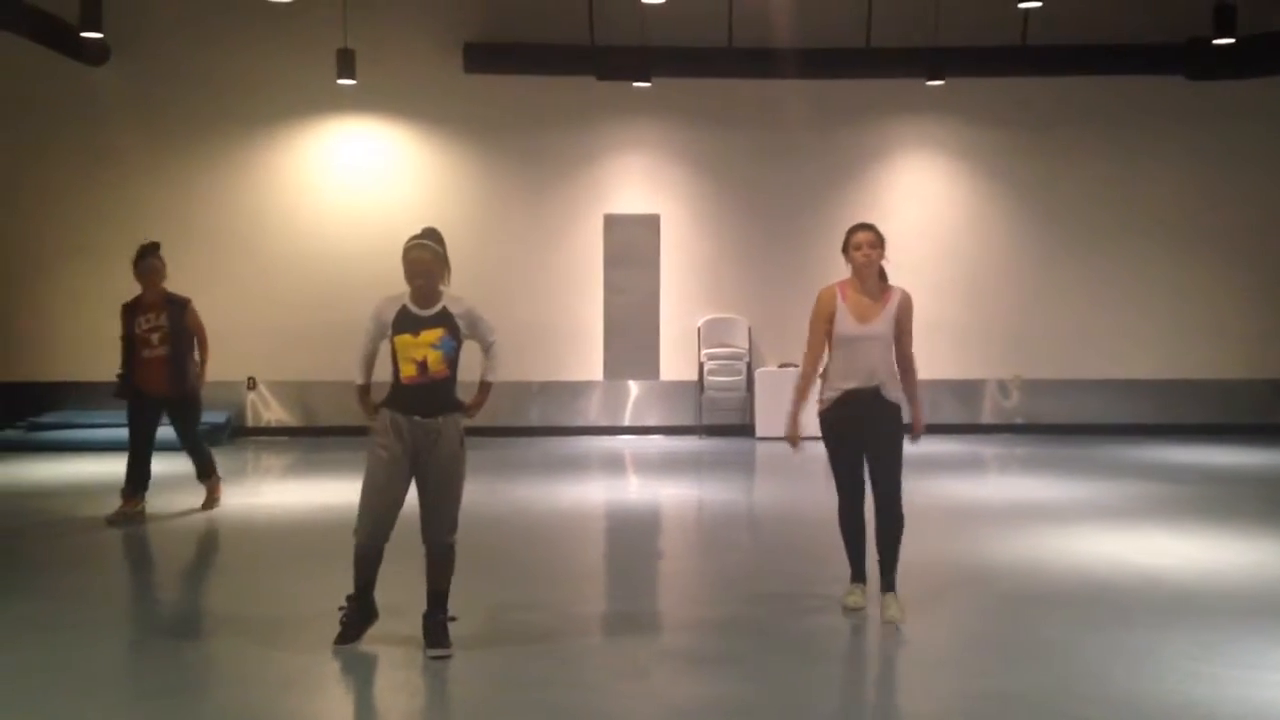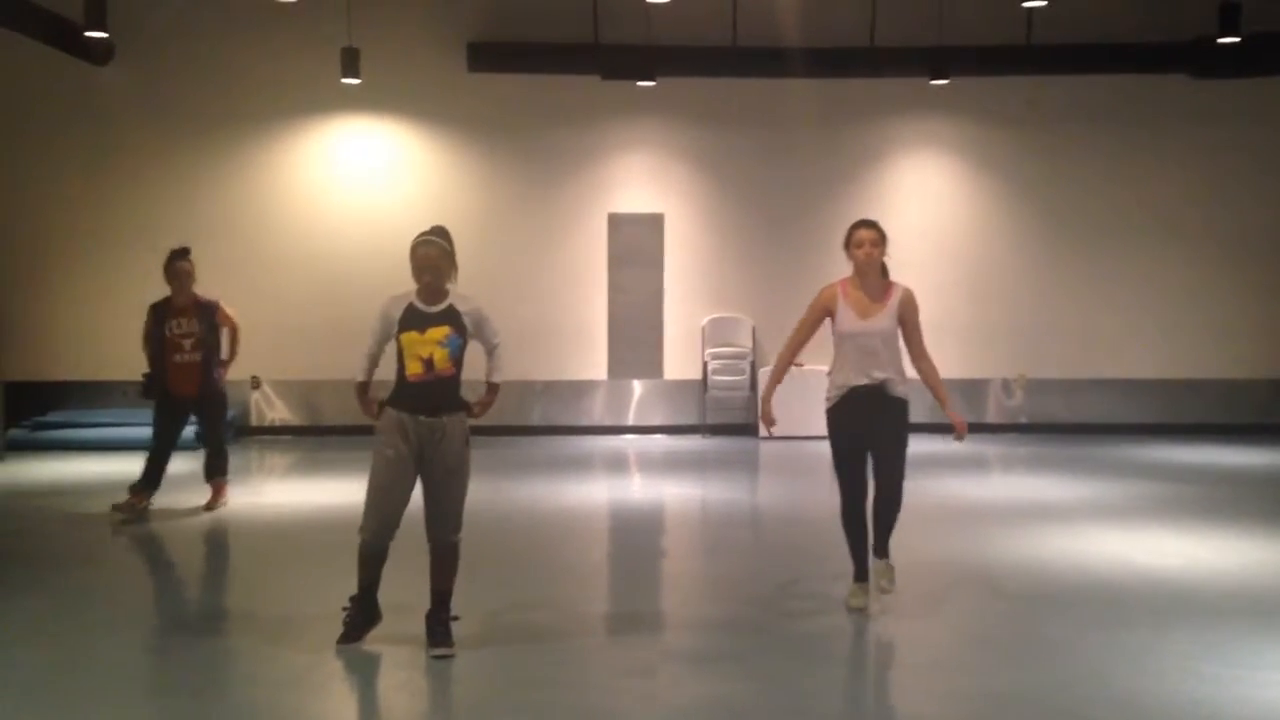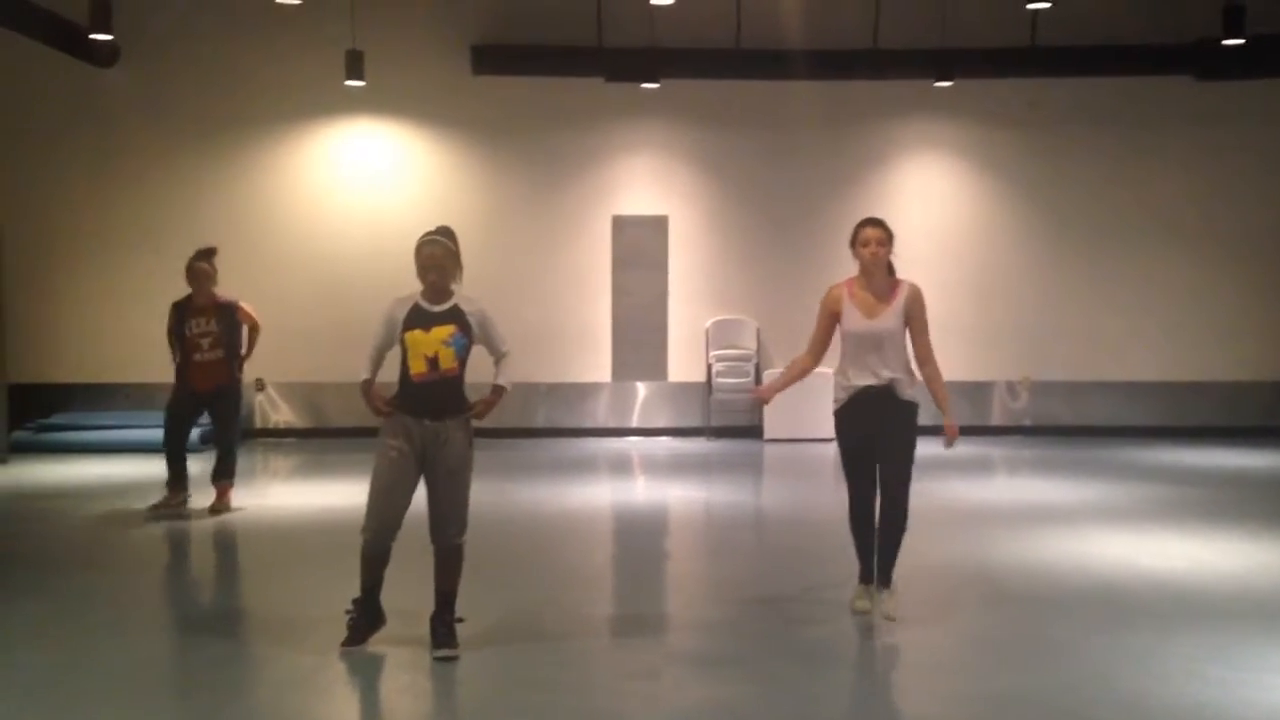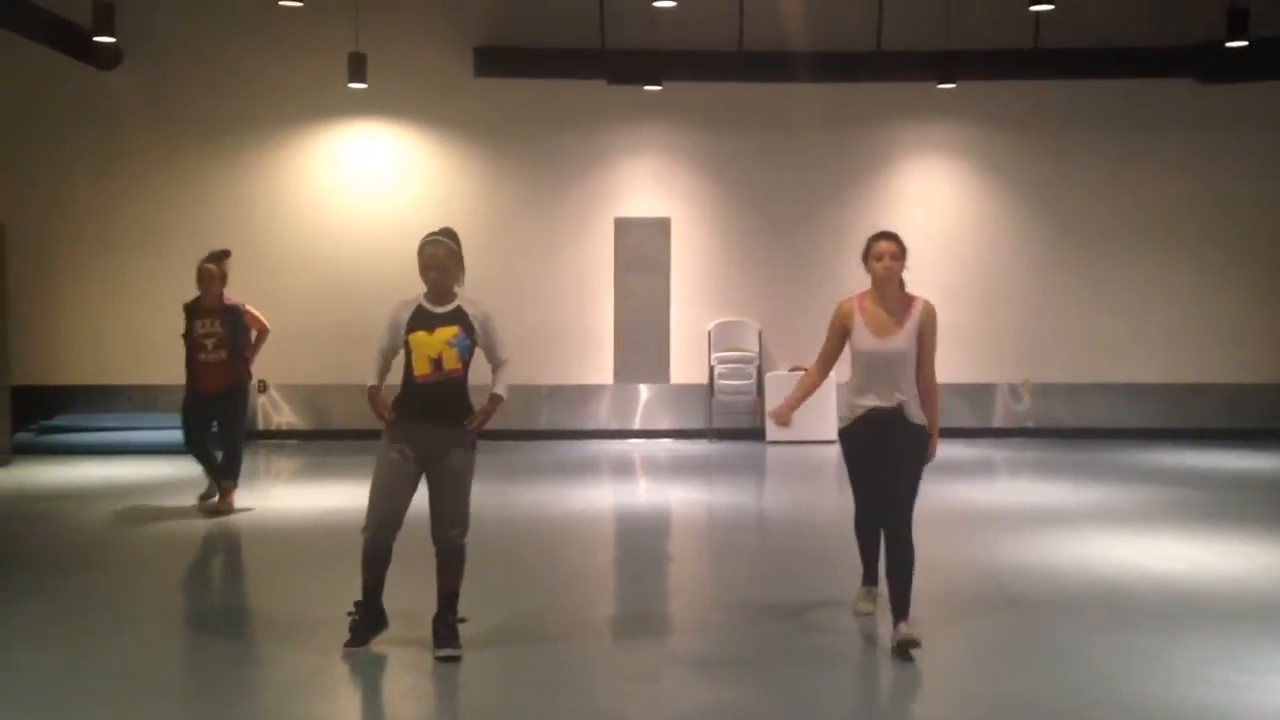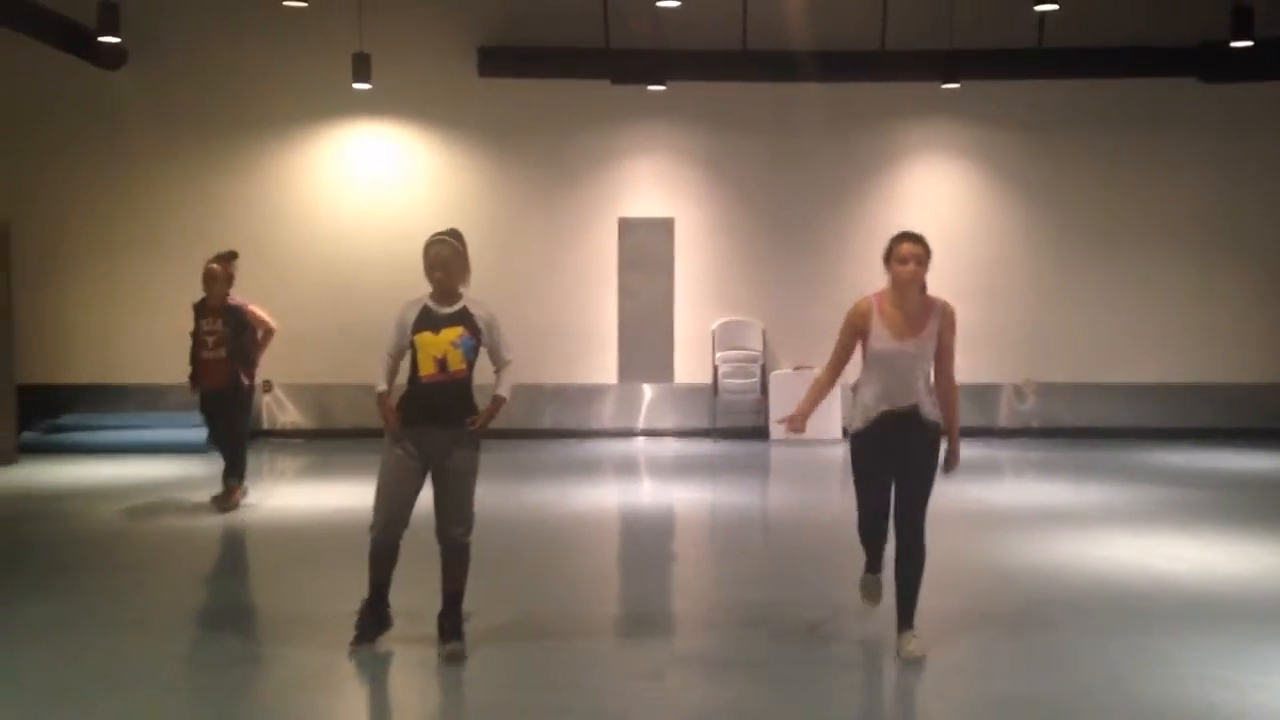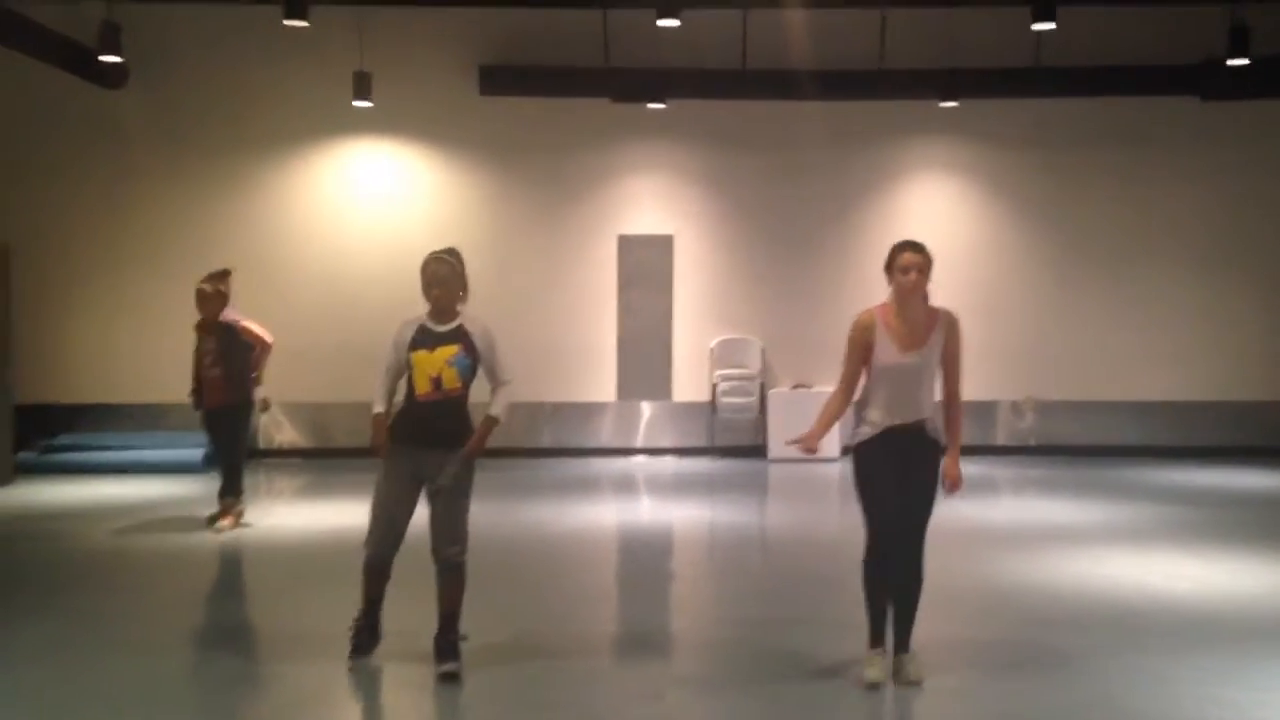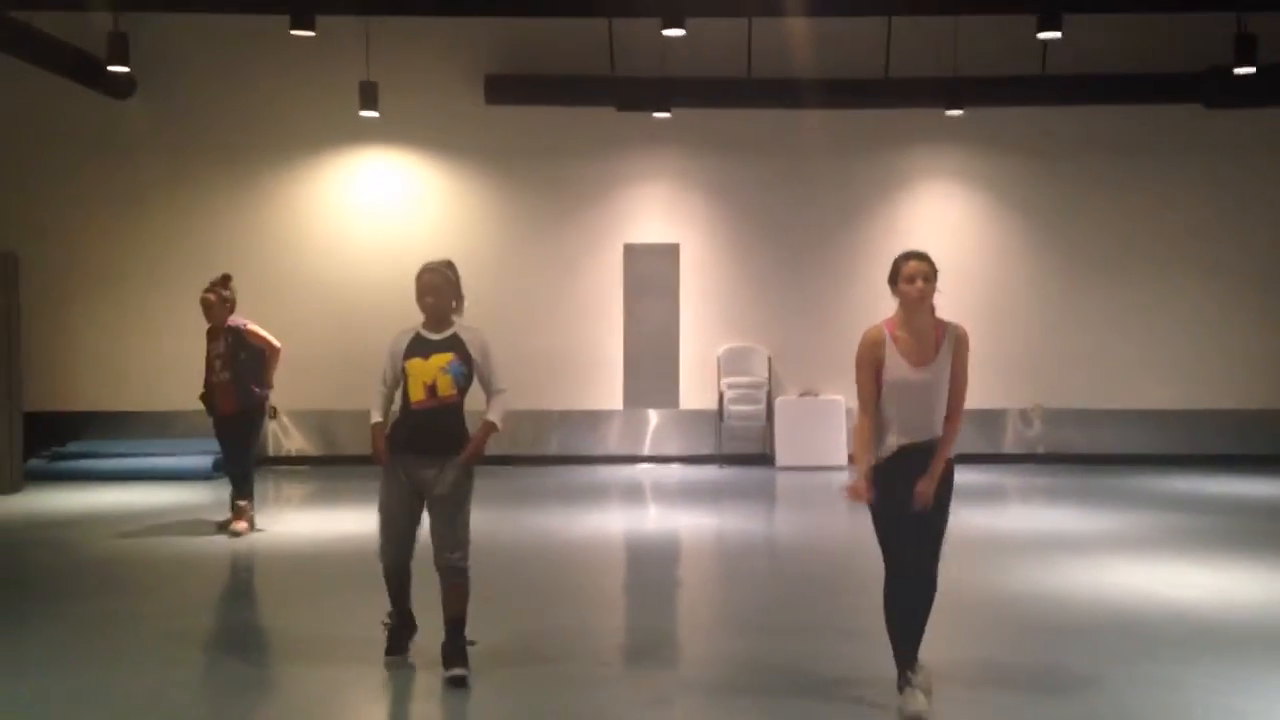
dt=0.2s
person 1, frame 1
left shoulder: (462, 312)
right shoulder: (387, 310)
left elbow: (490, 344)
right elbow: (368, 350)
left wrist: (482, 394)
right wrist: (364, 395)
left hip: (443, 429)
right hip: (394, 425)
left knee: (440, 531)
right knee: (371, 523)
left ankle: (436, 620)
right ankle: (360, 607)
person 1, frame 2
left shoulder: (468, 311)
right shoulder: (394, 309)
left elbow: (493, 348)
right elbow: (373, 351)
left wrist: (490, 393)
right wrist: (363, 392)
left hip: (449, 427)
right hip: (399, 423)
left knee: (445, 529)
right knee: (377, 522)
left ankle: (439, 620)
right ankle: (364, 607)
person 1, frame 3
left shoulder: (472, 313)
right shoulder: (400, 310)
left elbow: (502, 355)
right elbow: (376, 352)
left wrist: (496, 394)
right wrist: (368, 388)
left hip: (452, 428)
right hip: (403, 426)
left knee: (449, 530)
right knee: (379, 522)
left ankle: (444, 622)
right ankle: (367, 610)
person 1, frame 4
left shoulder: (475, 315)
right shoulder: (404, 312)
left elbow: (501, 363)
right elbow: (382, 357)
left wrist: (493, 403)
right wrist: (375, 393)
left hip: (454, 433)
right hip: (405, 429)
left knee: (451, 531)
right knee: (379, 522)
left ankle: (446, 622)
right ankle: (369, 611)
person 1, frame 5
left shoulder: (481, 316)
right shoulder: (411, 312)
left elbow: (504, 364)
right elbow: (390, 359)
left wrist: (494, 406)
right wrist: (383, 397)
left hip: (458, 433)
right hip: (410, 430)
left knee: (455, 529)
right knee: (386, 521)
left ankle: (451, 620)
right ankle: (375, 609)
person 1, frame 6
left shoulder: (477, 333)
right shoulder: (408, 330)
left elbow: (501, 384)
right elbow: (388, 379)
left wrist: (487, 426)
right wrist: (379, 419)
left hip: (453, 452)
right hip: (404, 448)
left knee: (450, 548)
right knee: (380, 539)
left ankle: (448, 641)
right ankle: (368, 623)
person 1, frame 7
left shoulder: (472, 341)
right shoulder: (403, 340)
left elbow: (496, 392)
right elbow: (385, 389)
left wrist: (484, 432)
right wrist: (377, 428)
left hip: (451, 460)
right hip: (401, 457)
left knee: (452, 554)
right knee: (394, 550)
left ankle: (455, 647)
right ankle: (401, 622)
person 2, frame 1
left shoulder: (900, 300)
right shoulder: (829, 298)
left elbow: (904, 359)
right elbow: (812, 360)
left wrist: (915, 411)
right wrist: (795, 414)
left hip: (884, 406)
right hip: (840, 407)
left knee: (889, 498)
right knee: (849, 498)
left ankle: (889, 590)
right ankle: (857, 580)
person 2, frame 2
left shoulder: (902, 297)
right shoulder: (831, 295)
left elbow: (920, 356)
right elbow: (794, 346)
left wrist: (948, 408)
right wrist: (768, 393)
left hip: (889, 402)
right hip: (845, 404)
left knee: (890, 489)
right knee: (852, 495)
left ankle: (881, 554)
right ankle: (860, 578)
person 2, frame 3
left shoulder: (909, 294)
right shoulder: (837, 296)
left elbow: (925, 358)
right elbow: (812, 356)
left wrist: (946, 412)
right wrist: (772, 387)
left hip: (897, 403)
right hip: (853, 404)
left knee: (896, 496)
right knee: (860, 498)
left ankle: (886, 584)
right ankle: (866, 580)
person 2, frame 4
left shoulder: (922, 312)
right shoulder: (848, 311)
left elbow: (926, 378)
right elbow: (821, 367)
left wrist: (934, 431)
right wrist: (788, 404)
left hip: (906, 425)
right hip: (860, 424)
left knee: (899, 521)
right knee: (868, 512)
left ankle: (901, 621)
right ankle: (869, 583)
person 2, frame 5
left shoulder: (942, 314)
right shoulder: (865, 310)
left elbow: (945, 381)
right elbow: (834, 369)
left wrist: (954, 439)
right wrist: (803, 411)
left hip: (920, 426)
right hip: (871, 426)
left knee: (911, 526)
right knee: (872, 518)
left ankle: (907, 628)
right ankle: (872, 569)
person 2, frame 6
left shoulder: (946, 324)
right shoulder: (868, 323)
left elbow: (951, 395)
right elbow: (845, 390)
left wrist: (953, 454)
right wrist: (816, 432)
left hip: (923, 442)
right hip: (875, 440)
left knee: (911, 546)
right knee: (882, 537)
left ankle: (903, 648)
right ankle: (876, 647)
person 2, frame 7
left shoulder: (955, 337)
right shoulder: (876, 339)
left elbow: (954, 412)
right elbow: (866, 414)
left wrist: (934, 473)
right wrist: (860, 472)
left hip: (934, 460)
right hip: (888, 463)
left knee: (926, 570)
right knee: (900, 569)
left ankle: (912, 660)
right ankle: (906, 681)
person 3, frame 1
left shoulder: (181, 305)
right shoulder: (129, 310)
left elbow: (201, 336)
right elbow: (127, 346)
left wrist: (202, 369)
right wrist: (126, 377)
left hip: (179, 388)
right hip: (143, 390)
left knee: (191, 439)
right knee: (139, 445)
left ankle: (212, 483)
right ankle: (133, 501)
person 3, frame 2
left shoulder: (210, 308)
right shoulder: (157, 311)
left elbow: (233, 327)
right elbow: (148, 340)
left wrist: (228, 361)
right wrist: (156, 369)
left hip: (208, 388)
right hip: (171, 390)
left knee: (214, 439)
right knee: (161, 442)
left ankle: (219, 489)
right ankle: (140, 496)
person 3, frame 3
left shoulder: (230, 308)
right shoulder: (179, 309)
left elbow: (255, 325)
right elbow: (172, 334)
left wrist: (245, 356)
right wrist: (179, 359)
left hip: (225, 386)
right hip: (190, 386)
left knee: (225, 439)
right knee: (173, 436)
left ankle: (223, 492)
right ankle: (177, 491)
person 3, frame 4
left shoulder: (236, 310)
right shoulder: (190, 310)
left elbow: (264, 329)
left wrist: (248, 358)
right wrist: (193, 362)
left hip: (231, 386)
right hip: (199, 386)
left knee: (230, 440)
right knee: (193, 437)
left ankle: (227, 492)
right ankle: (215, 479)
person 3, frame 5
left shoulder: (239, 309)
right shoulder: (199, 309)
left elbow: (269, 328)
left wrist: (253, 358)
right wrist: (196, 371)
left hip: (234, 385)
right hip: (208, 385)
left knee: (234, 437)
right knee: (218, 438)
left ankle: (233, 488)
right ankle: (233, 484)
person 3, frame 6
left shoulder: (233, 325)
right shoulder: (202, 328)
left elbow: (266, 342)
left wrist: (254, 375)
right wrist: (198, 392)
left hip: (235, 401)
right hip: (211, 403)
left knee: (232, 455)
right knee: (222, 455)
left ankle: (230, 506)
right ankle: (232, 503)
person 3, frame 7
left shoulder: (241, 329)
right shoulder: (212, 333)
left elbow: (274, 347)
left wrist: (266, 380)
right wrist: (209, 397)
left hip: (247, 407)
right hip: (223, 409)
left knee: (242, 459)
right knee: (231, 461)
left ankle: (243, 512)
right ankle: (243, 509)
